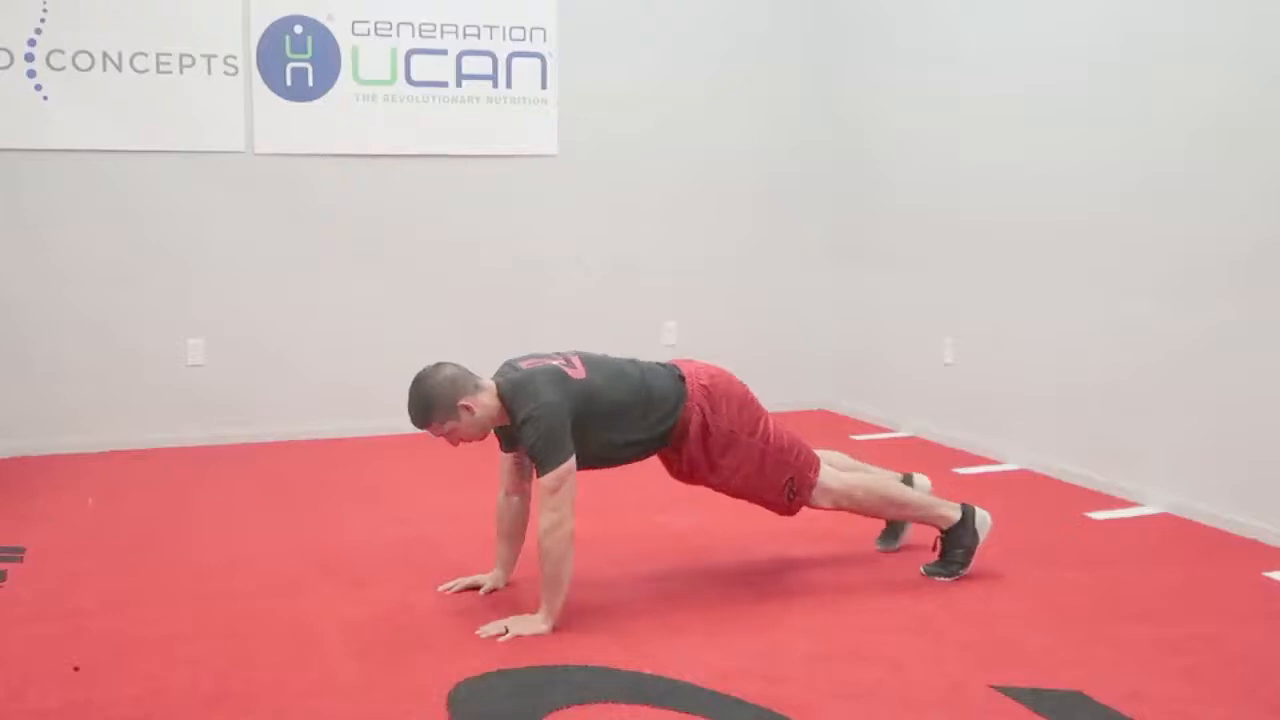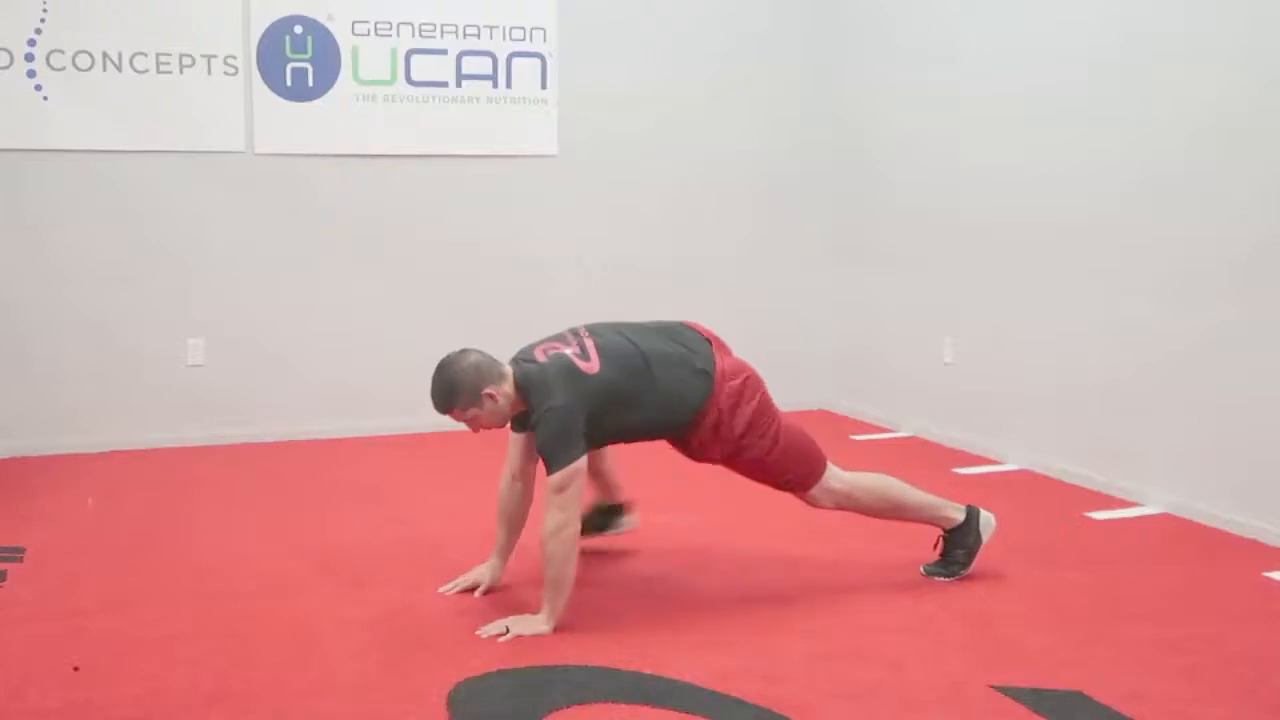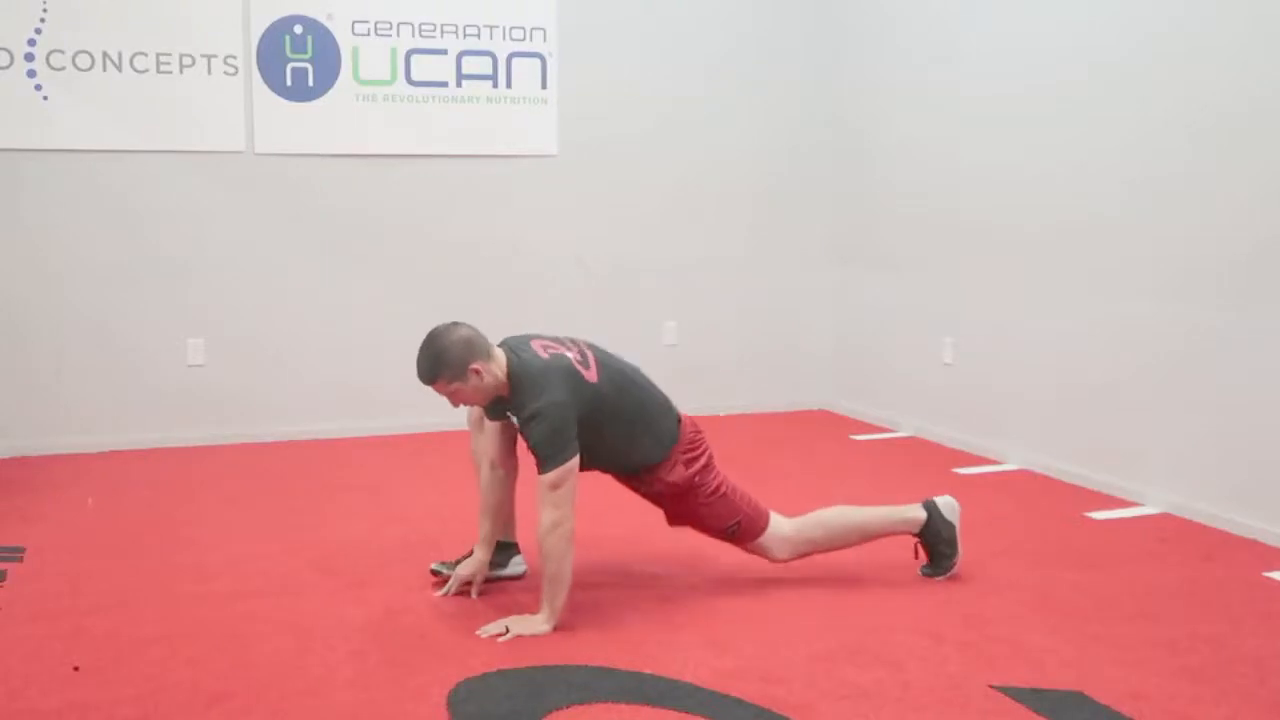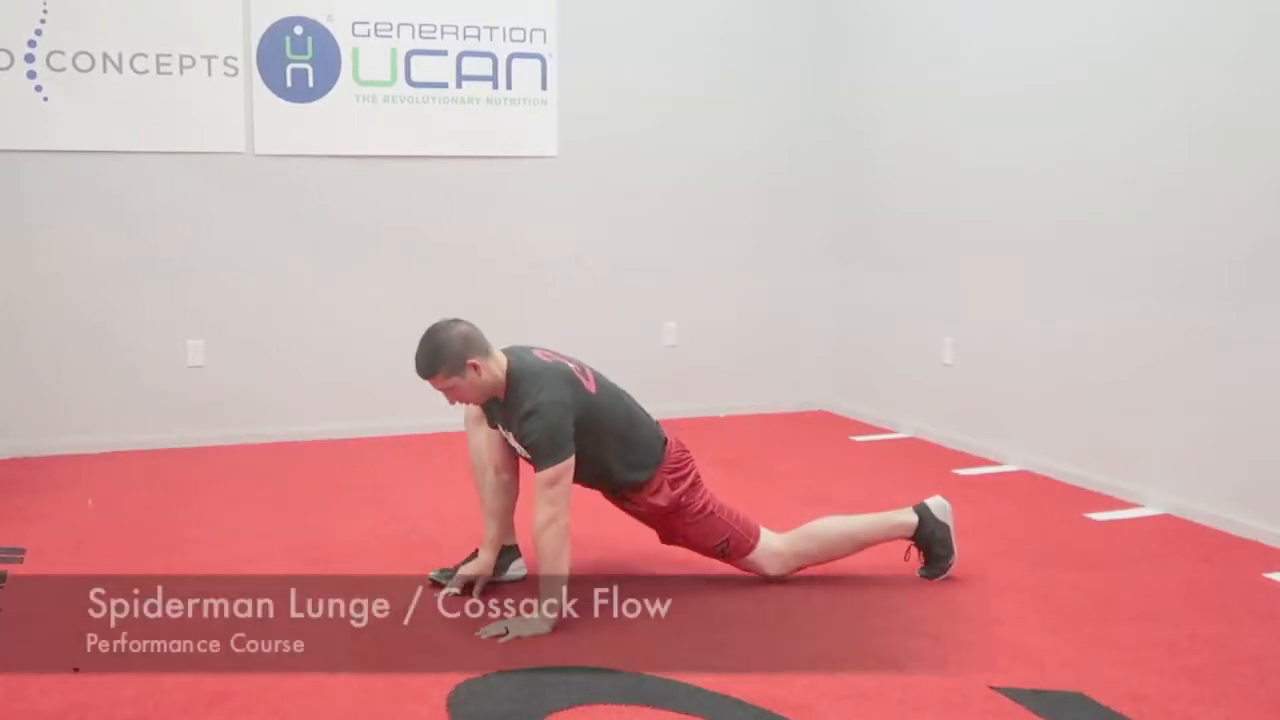
dt=0.3s
person 1, frame 1
left shoulder: (538, 411)
right shoulder: (507, 394)
left elbow: (556, 521)
right elbow: (513, 491)
left wrist: (545, 617)
right wrist: (500, 572)
left hip: (704, 410)
right hip: (684, 406)
left knee: (824, 487)
right knee: (804, 467)
left ankle: (958, 520)
right ankle: (906, 485)
person 1, frame 2
left shoulder: (554, 405)
right shoulder: (522, 376)
left elbow: (560, 518)
right elbow: (517, 476)
left wrist: (547, 617)
right wrist: (495, 563)
left hip: (720, 400)
right hip: (691, 349)
left knee: (826, 491)
left ankle: (960, 520)
right ankle: (613, 507)
person 1, frame 3
left shoulder: (545, 400)
right shoulder: (502, 362)
left elbow: (557, 516)
right elbow: (496, 463)
left wrist: (547, 617)
right wrist: (482, 550)
left hip: (666, 459)
right hip: (624, 439)
left knee: (782, 542)
right knee: (485, 423)
left ankle: (927, 517)
right ankle: (502, 552)
person 1, frame 4
left shoulder: (542, 402)
right shoulder: (499, 373)
left elbow: (551, 515)
right elbow: (500, 470)
left wrist: (544, 615)
right wrist: (489, 554)
left hip: (656, 481)
right hip: (618, 462)
left knee: (776, 558)
right knee: (480, 426)
left ankle: (919, 519)
right ankle: (504, 558)
